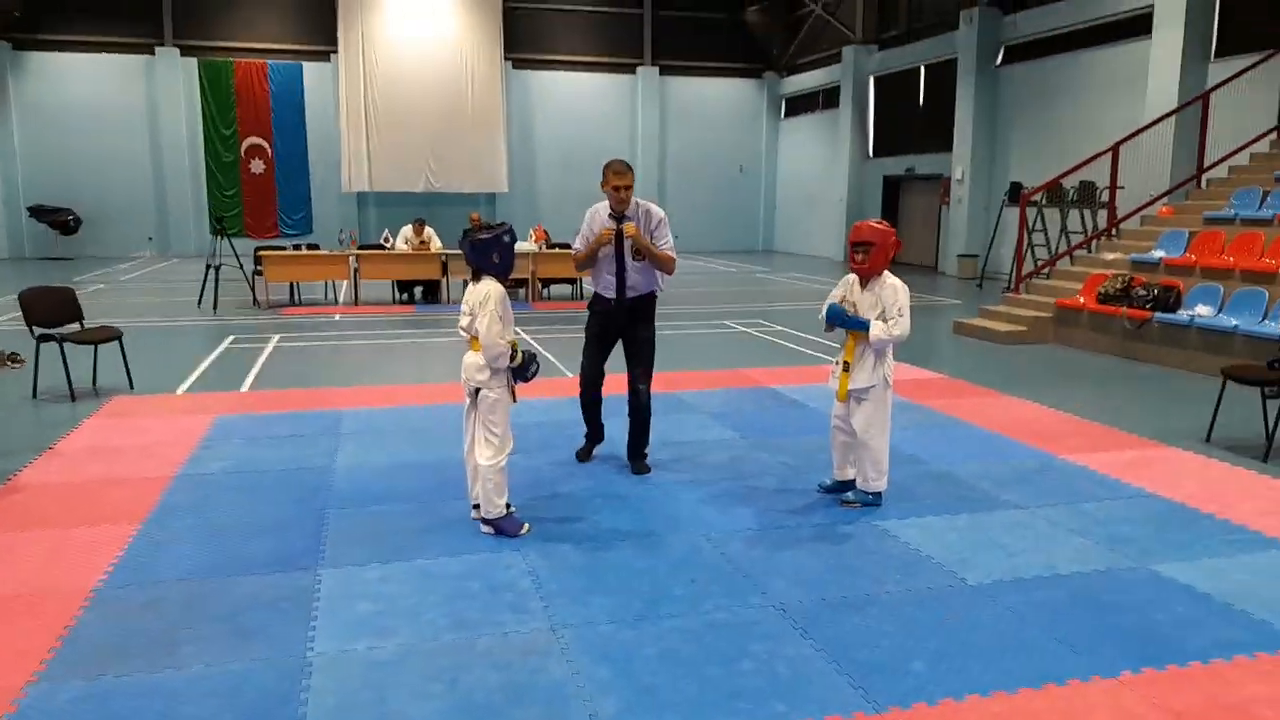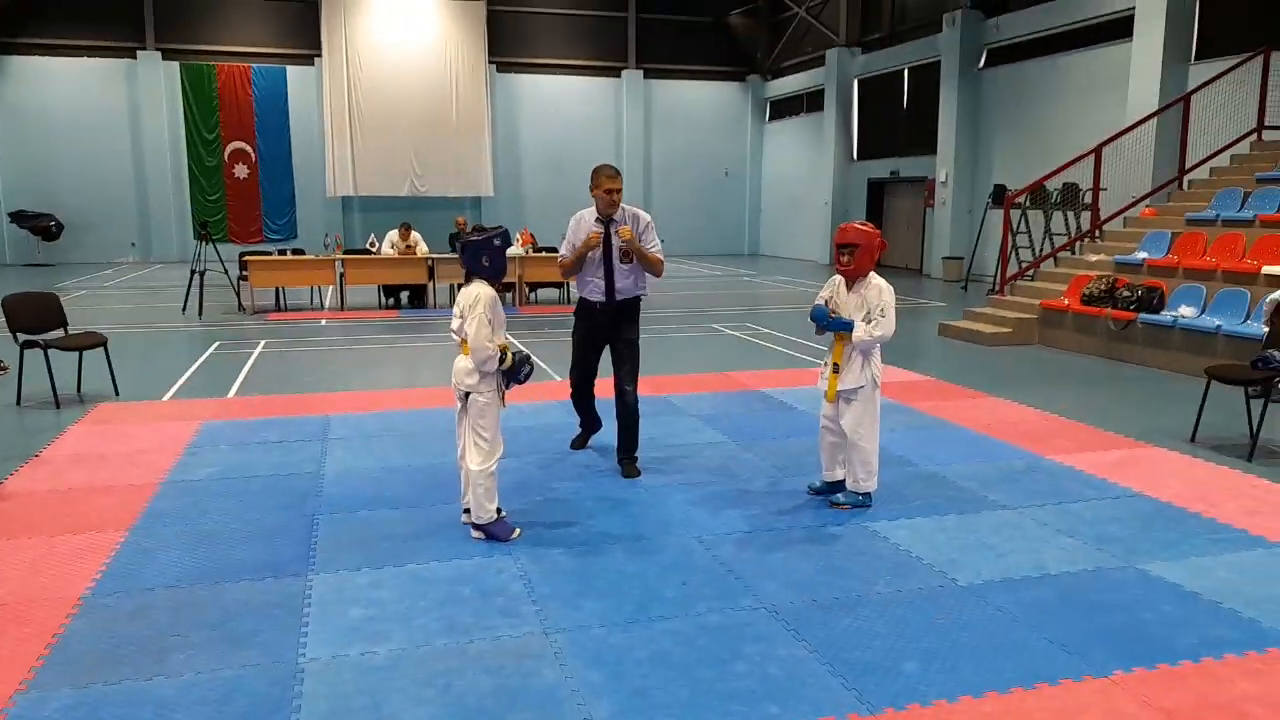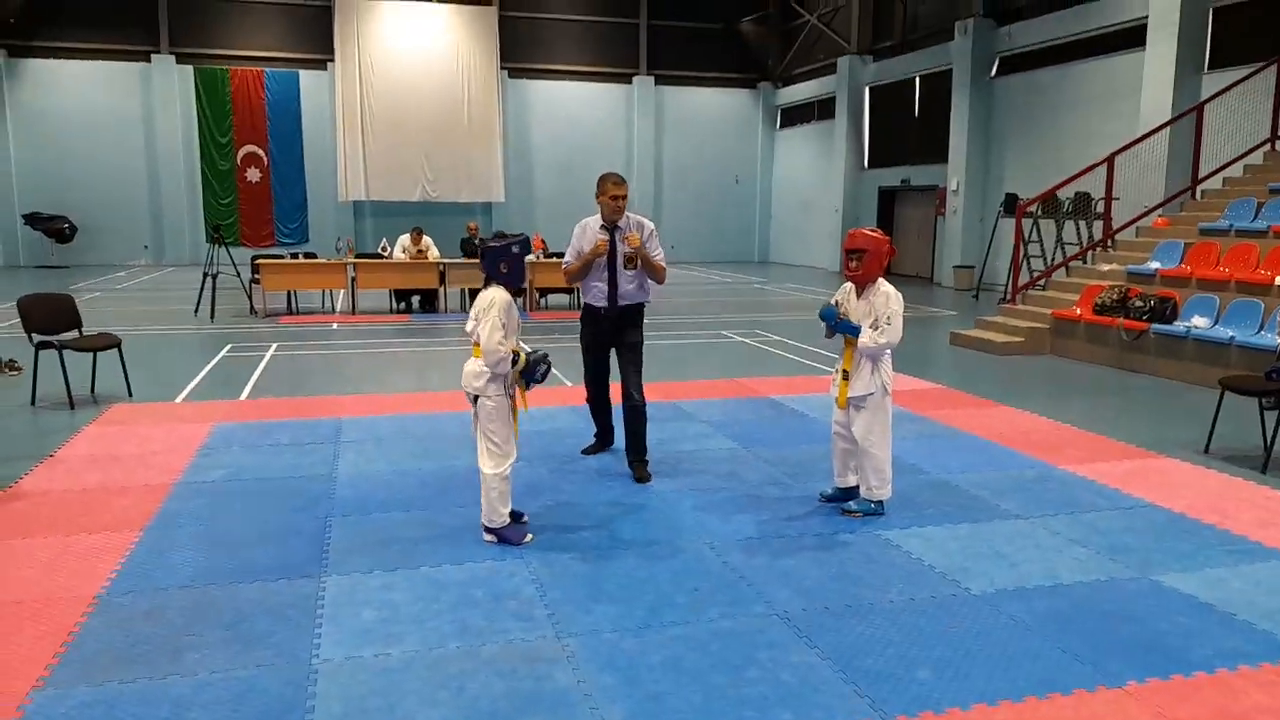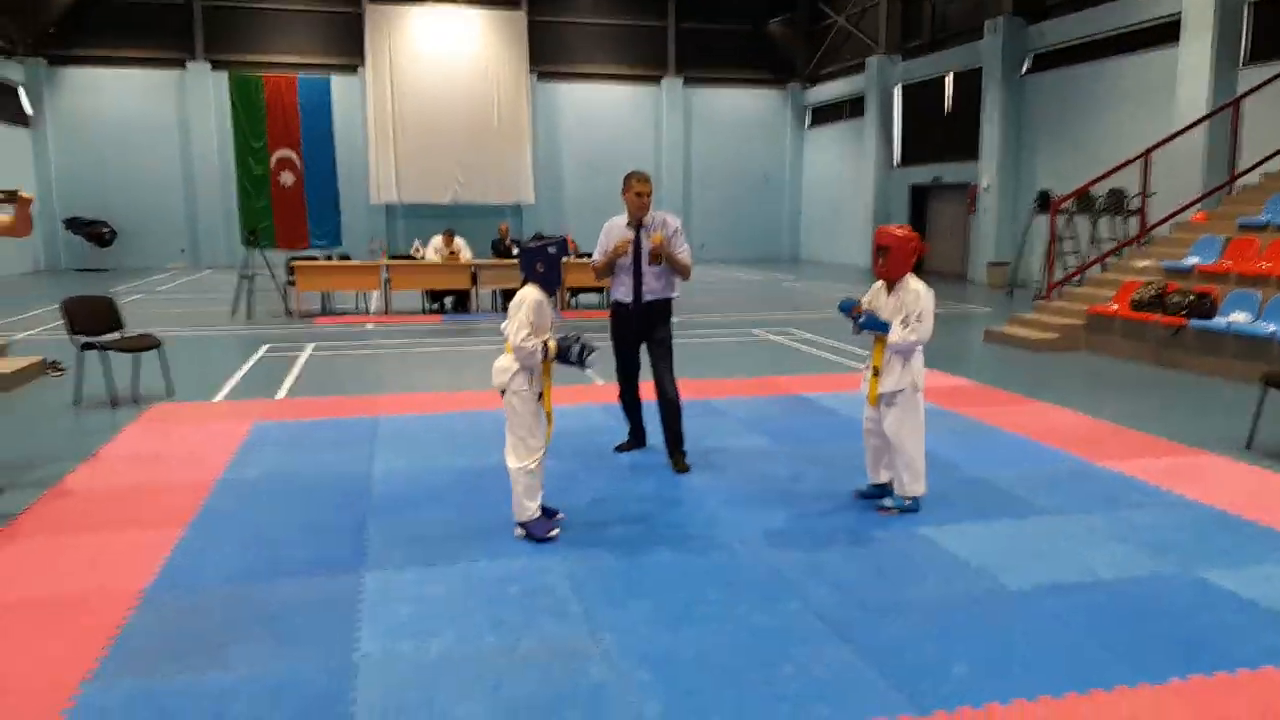
dt=0.2s
person 1, frame 1
left shoulder: (474, 287)
right shoulder: (494, 291)
right elbow: (494, 344)
right wrist: (517, 359)
left hip: (476, 367)
right hip: (491, 374)
left knee: (477, 441)
right knee: (495, 445)
left ankle: (481, 502)
right ankle: (494, 514)
person 1, frame 2
left shoulder: (468, 290)
right shoulder: (484, 294)
right elbow: (483, 349)
left wrist: (503, 358)
right wrist: (509, 361)
left hip: (468, 372)
right hip: (481, 378)
left knee: (471, 447)
right knee: (485, 450)
left ankle: (473, 506)
right ankle: (484, 519)
person 1, frame 3
left shoulder: (490, 295)
right shoulder: (500, 299)
right elbow: (494, 352)
left wrist: (519, 362)
right wrist: (523, 362)
left hip: (487, 379)
right hip: (491, 382)
left knee: (492, 451)
right knee: (498, 455)
left ankle: (496, 509)
right ankle: (496, 523)
person 1, frame 4
left shoulder: (540, 296)
right shoulder: (531, 298)
right elbow: (522, 345)
left wrist: (561, 348)
right wrist: (556, 350)
left hip: (530, 378)
right hip: (519, 378)
left knee: (535, 444)
right knee: (525, 449)
left ankle: (531, 507)
right ankle: (527, 518)
person 2, frame 1
left shoulder: (653, 215)
right shoulder: (594, 215)
left elbow: (669, 266)
right elbow: (578, 263)
left wrist: (641, 242)
right wrist: (596, 245)
left hip: (639, 308)
right hip: (603, 306)
left knee: (639, 386)
right knee: (589, 378)
left ankle: (637, 453)
right ankle: (593, 436)
person 2, frame 2
left shoulder: (639, 220)
right shoulder: (579, 222)
left elbow: (658, 269)
right elbow: (564, 271)
left wrist: (634, 246)
right wrist: (584, 249)
left hip: (624, 312)
right hip: (589, 311)
left knee: (626, 388)
right knee: (580, 380)
left ankle: (627, 456)
right ankle: (590, 424)
person 2, frame 3
left shoulder: (643, 227)
right shoulder: (584, 229)
left elbow: (660, 276)
right elbow: (569, 277)
left wrist: (642, 253)
right wrist: (590, 257)
left hip: (629, 317)
right hip: (595, 316)
left knee: (633, 390)
right knee: (595, 386)
left ankle: (637, 460)
right ankle: (604, 436)
person 2, frame 4
left shoulder: (669, 225)
right shoulder: (612, 228)
left elbow: (685, 272)
right elbow: (598, 273)
left wrist: (664, 251)
right wrist: (614, 256)
left hip: (656, 312)
right hip: (623, 312)
left knee: (665, 382)
right knee: (627, 380)
left ankle: (676, 451)
right ankle: (636, 435)
person 3, frame 1
left shoulder: (893, 288)
right shoulder: (849, 282)
left elbow: (899, 330)
right elbow: (828, 312)
left wrist: (862, 325)
right wrist: (834, 316)
left hip: (874, 366)
right hip: (848, 362)
left knee: (869, 429)
right knee: (841, 423)
left ankle: (872, 488)
right ankle: (844, 476)
person 3, frame 2
left shoulder: (879, 288)
right shoulder: (835, 283)
left elbow: (883, 331)
right elbow: (817, 311)
left wrist: (845, 325)
right wrist: (821, 317)
left hip: (861, 367)
right hip: (837, 363)
left knee: (859, 430)
right knee: (830, 425)
left ankle: (861, 489)
right ankle: (833, 477)
person 3, frame 3
left shoulder: (888, 295)
right shoulder: (847, 289)
left elbow: (889, 338)
right elbow: (830, 323)
left wrist: (853, 330)
right wrist: (831, 318)
left hip: (872, 374)
right hip: (848, 369)
left knee: (870, 437)
right knee: (841, 431)
left ankle: (874, 497)
right ankle: (847, 484)
person 3, frame 4
left shoulder: (918, 292)
right shoulder: (879, 287)
left elbow: (919, 335)
right elbow: (865, 321)
left wrist: (884, 327)
right wrist: (856, 312)
left hip: (903, 370)
right hip: (879, 367)
left knee: (903, 432)
right knee: (874, 428)
left ankle: (909, 494)
right ankle: (880, 480)
